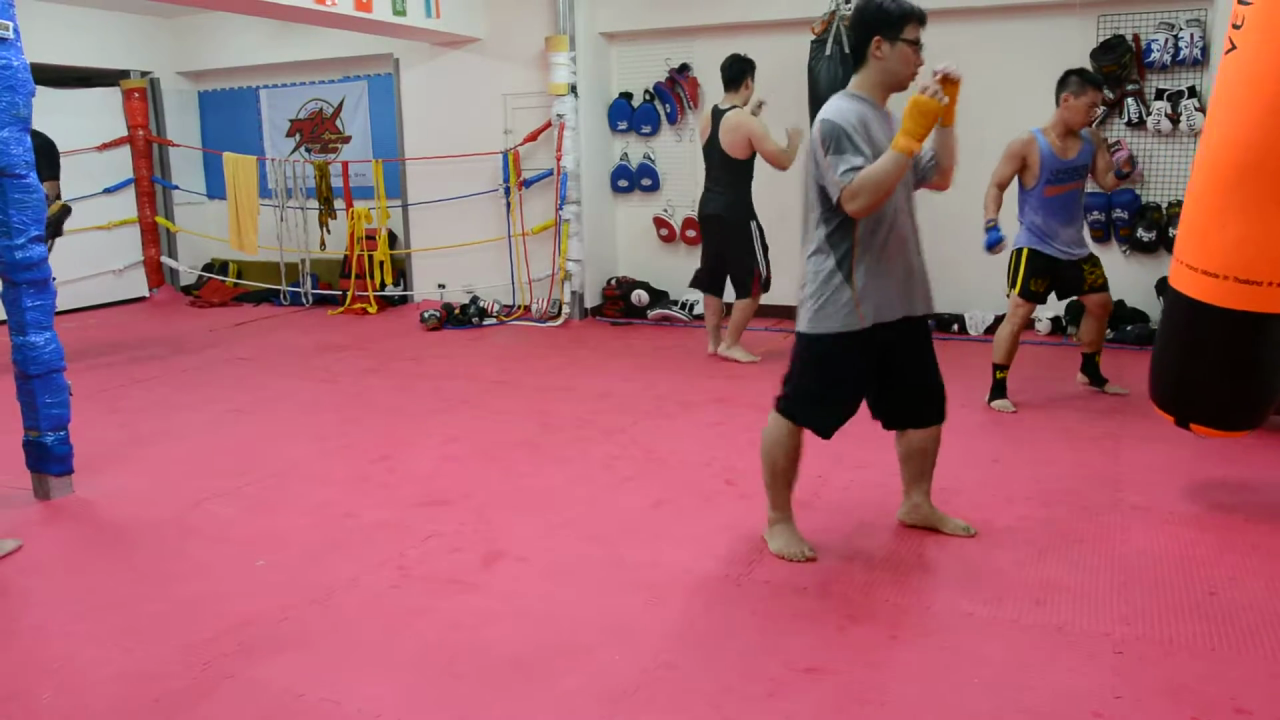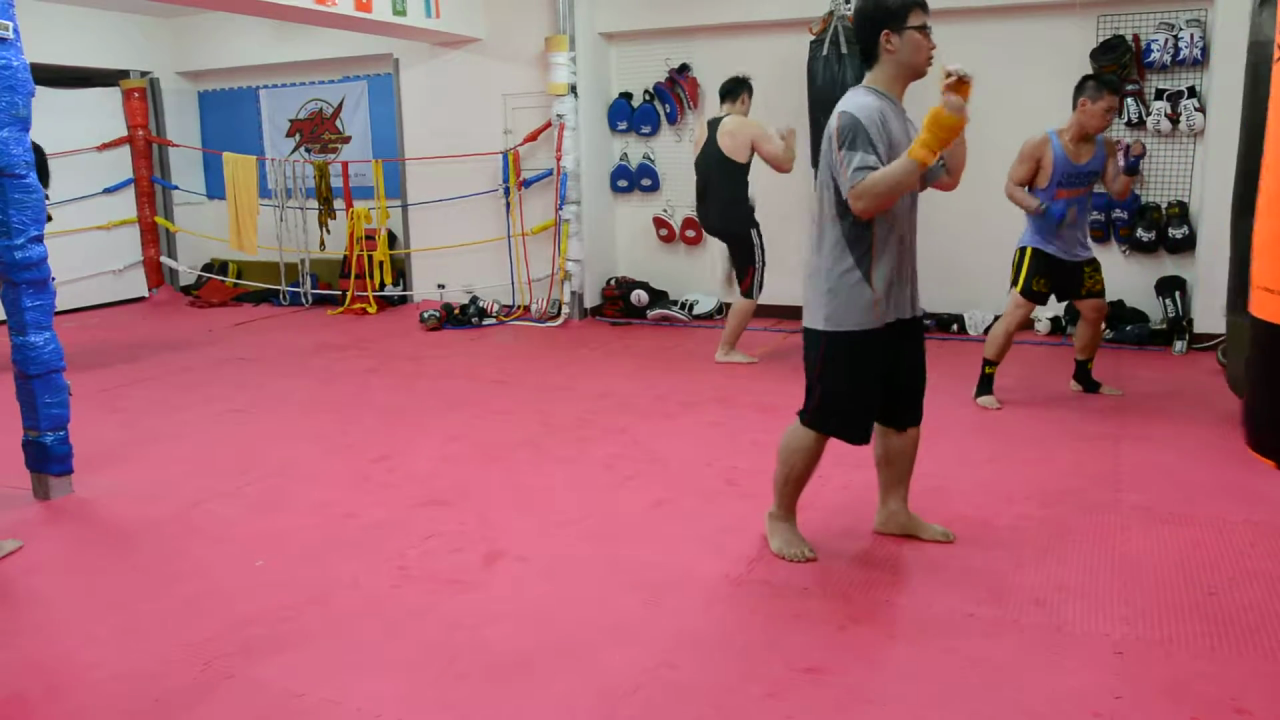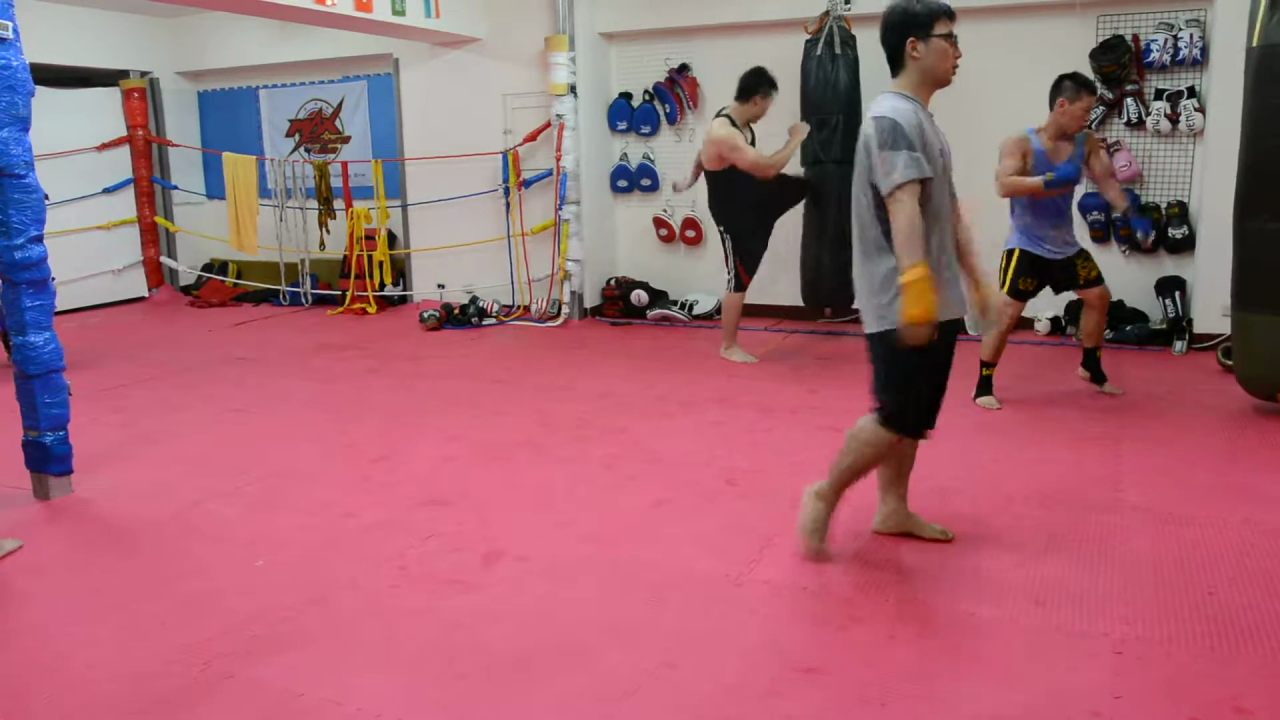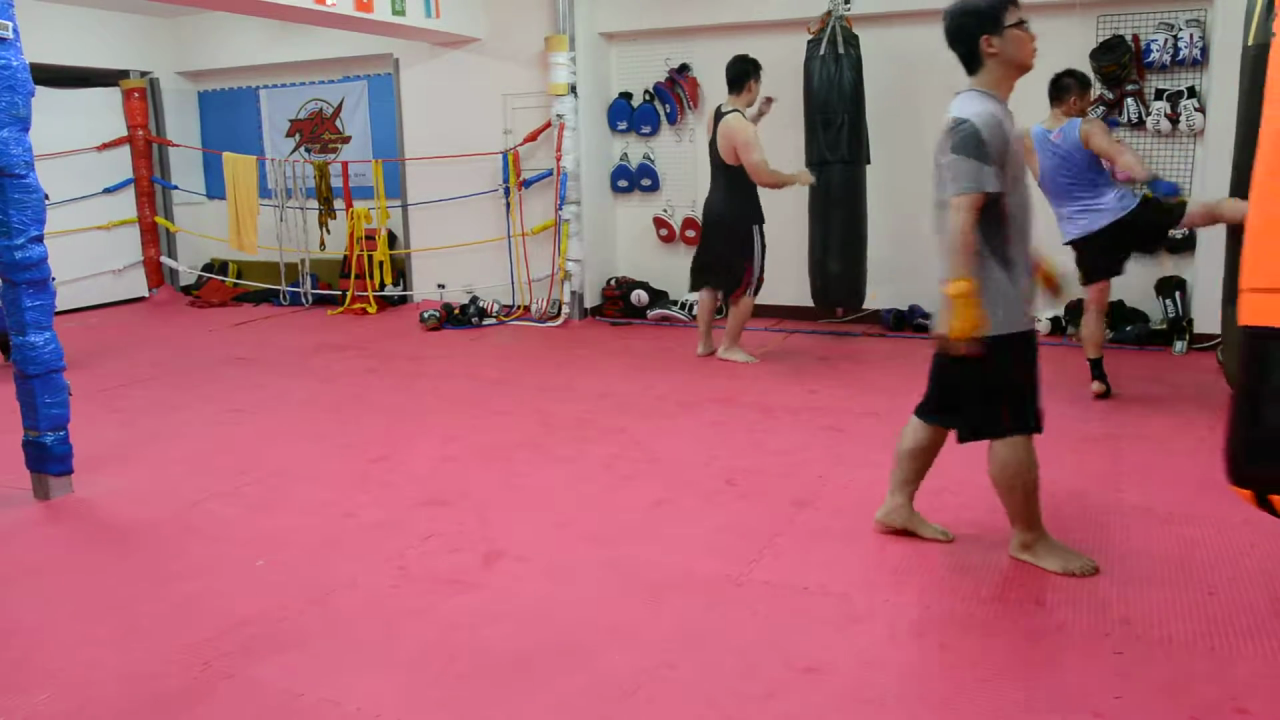
dt=0.5s
person 1, frame 1
left shoulder: (888, 120)
right shoulder: (838, 120)
left elbow: (938, 178)
right elbow: (858, 200)
left wrist: (944, 116)
right wrist: (910, 135)
left hip: (900, 301)
right hip: (839, 304)
left knee: (924, 407)
right knee: (796, 412)
left ankle: (917, 503)
right ankle: (778, 519)
person 1, frame 2
left shoulder: (898, 115)
right shoulder: (857, 115)
left elbow: (947, 178)
right elbow: (864, 199)
left wrist: (955, 120)
right wrist: (926, 142)
left hip: (897, 301)
right hip: (848, 304)
left knee: (904, 412)
right knee: (821, 417)
left ankle: (894, 511)
right ankle: (781, 517)
person 1, frame 3
left shoulder: (923, 119)
right shoulder: (893, 117)
left elbow: (948, 210)
right elbow: (901, 204)
left wrist: (974, 275)
right wrist: (917, 285)
left hip: (932, 298)
right hip: (901, 298)
left knee: (907, 414)
right knee: (900, 418)
left ankle: (894, 510)
right ankle: (823, 495)
person 1, frame 4
left shoulder: (992, 115)
right shoulder: (976, 119)
right elbow: (960, 215)
left wrist: (1033, 263)
right wrist: (964, 297)
left hip: (993, 300)
right hip: (989, 307)
left knee: (941, 409)
right knee: (1012, 424)
left ankle: (897, 505)
right ankle: (1029, 538)
person 2, frame 1
left shoulder: (1092, 141)
right shoulder: (1026, 145)
left elbow: (1106, 182)
right elbow: (996, 186)
left wrist: (1120, 174)
right wrist: (992, 225)
left hip: (1075, 247)
right hip: (1035, 246)
left knee: (1101, 304)
right knee: (1018, 314)
left ankle: (1090, 372)
right ankle: (997, 390)
person 2, frame 2
left shoulder: (1105, 148)
right shoulder: (1040, 145)
left elbow: (1118, 193)
right elbow: (1013, 187)
left wrist: (1132, 167)
right wrist: (1044, 211)
left hip: (1077, 249)
right hip: (1039, 246)
left knee: (1095, 311)
right knee: (1017, 313)
left ankle: (1083, 377)
right ankle: (984, 385)
person 2, frame 3
left shoulder: (1086, 143)
right shoulder: (1019, 143)
left elbow: (1107, 182)
right elbow: (1004, 186)
left wrist: (1130, 214)
right wrist: (1049, 179)
left hip: (1065, 246)
right hip: (1027, 246)
left knee: (1098, 298)
right knee: (1007, 313)
left ankle: (1091, 368)
right ankle: (983, 387)
person 2, frame 4
left shoulder: (1027, 139)
right shoulder: (1087, 127)
right elbow: (1122, 157)
right wrist: (1155, 180)
left hip: (1081, 231)
right hip: (1122, 211)
left knee: (1094, 306)
right knee: (1206, 210)
left ankle: (1097, 377)
person 3, frame 1
left shoulder: (709, 117)
right shoulder: (748, 125)
right elbow: (782, 162)
right wrist: (795, 142)
left hip: (709, 208)
right hip: (736, 213)
left knee: (713, 277)
right knee: (754, 281)
left ankle: (714, 341)
right ankle: (730, 344)
person 3, frame 2
left shoulder: (701, 130)
right shoulder: (747, 126)
right elbow: (785, 165)
right wrist: (790, 141)
left hip: (707, 218)
right hip: (735, 218)
right knee: (750, 287)
left ankle: (732, 271)
right ankle: (726, 350)
person 3, frame 3
left shoulder: (736, 119)
right shoulder: (724, 134)
left elbow: (705, 155)
right elbow: (766, 167)
left wrist: (691, 180)
right wrist: (794, 139)
left hip: (751, 193)
right hip: (731, 211)
left knee: (794, 187)
right knee: (737, 279)
right ankle: (728, 347)
person 3, frame 4
left shoulder: (719, 114)
right shoulder: (739, 126)
right elbow: (762, 177)
left wrist: (757, 116)
right wrist: (796, 178)
left hip: (715, 211)
right hip: (741, 217)
left knee: (711, 278)
right knee: (746, 283)
left ankle: (705, 341)
right ankle: (729, 346)
